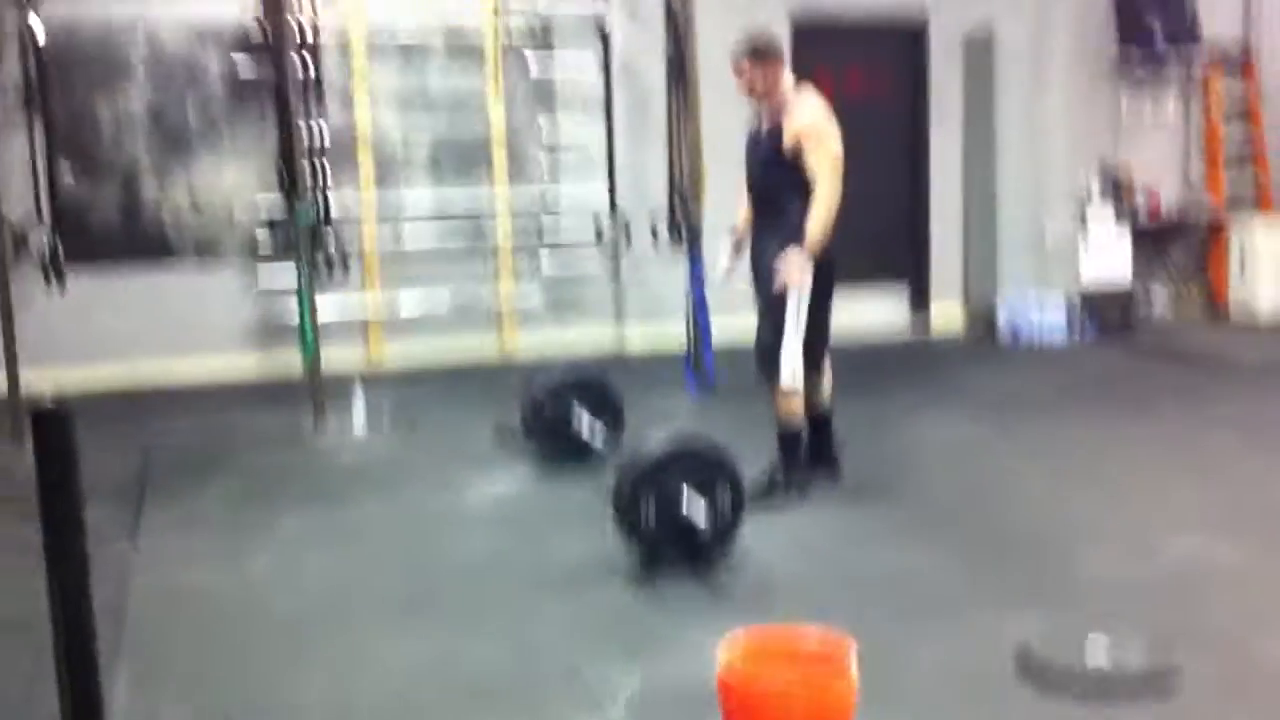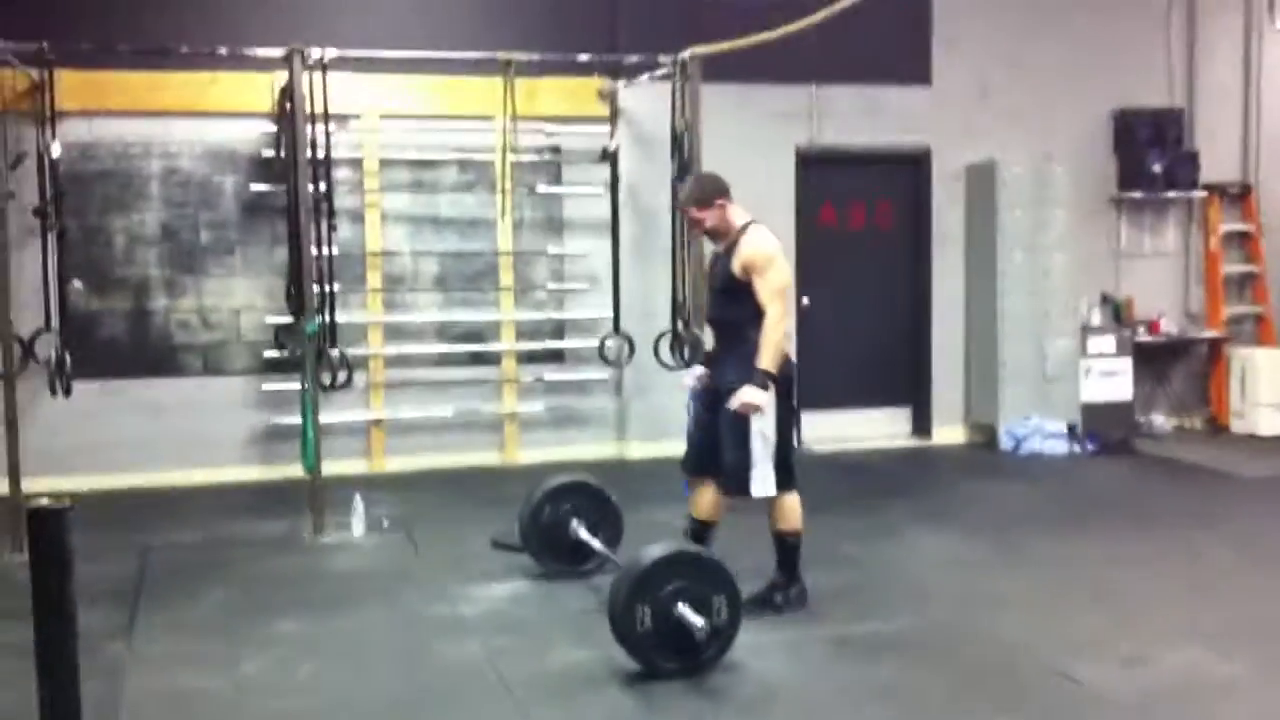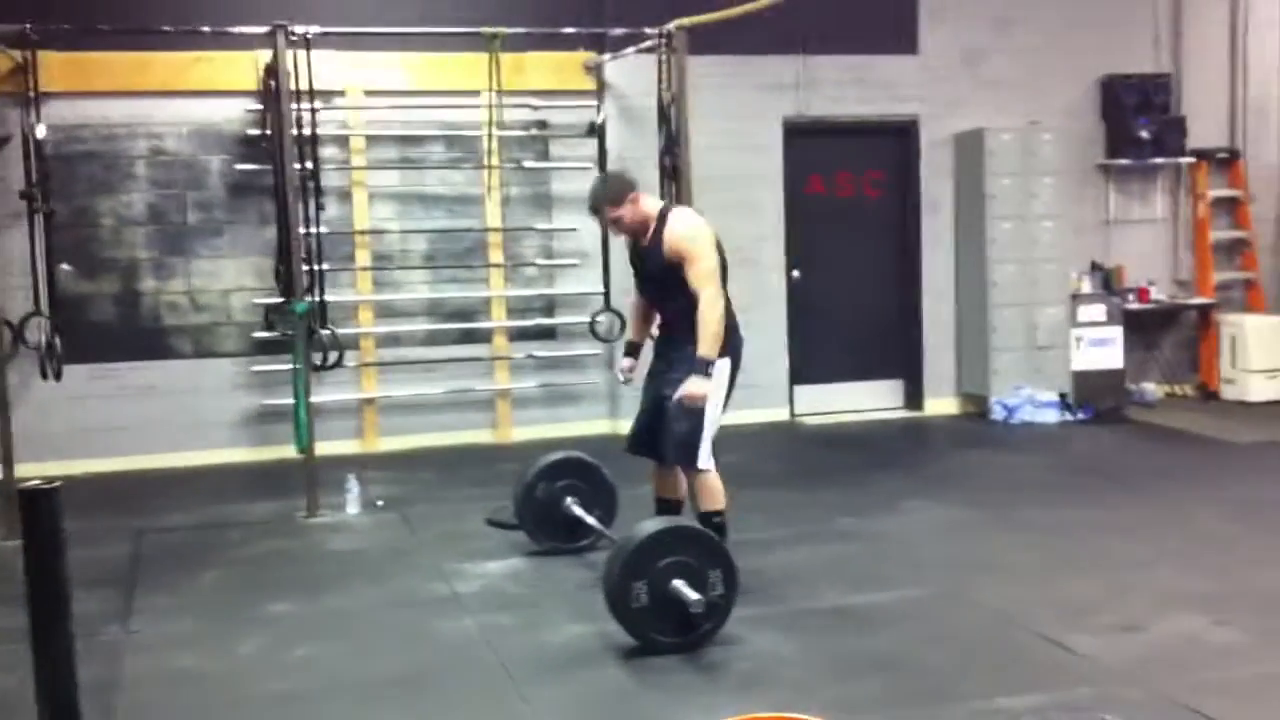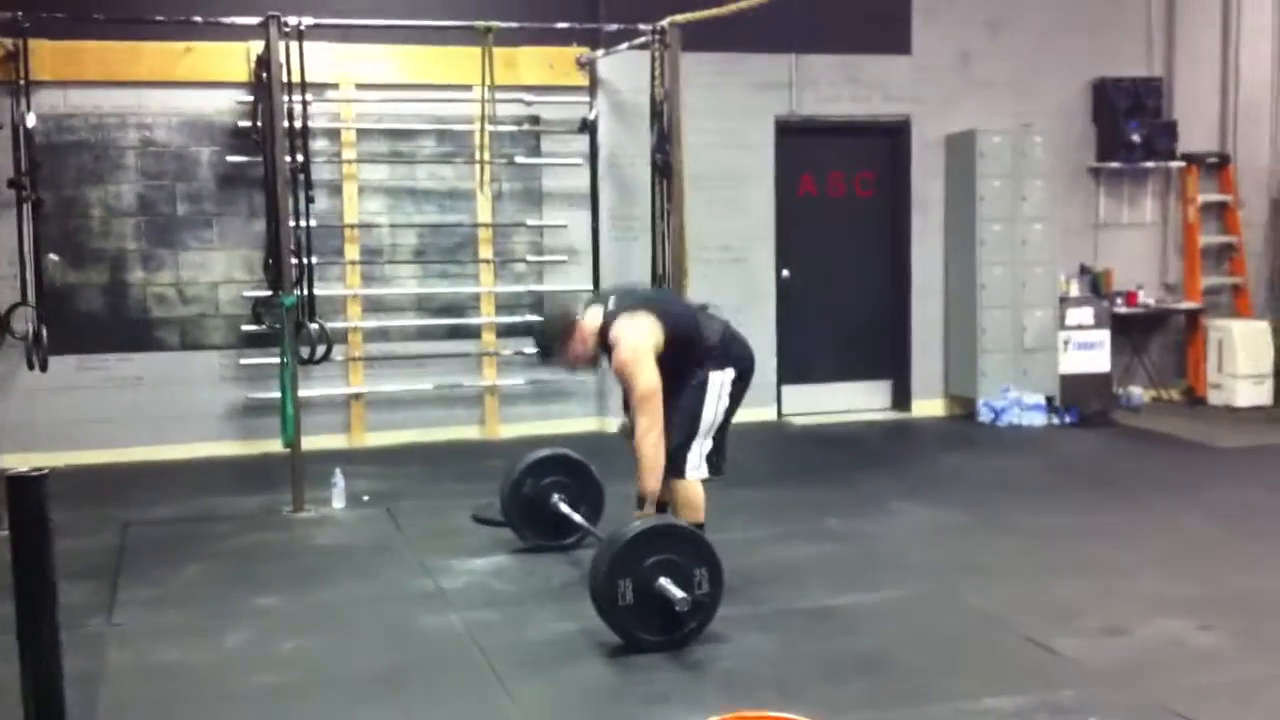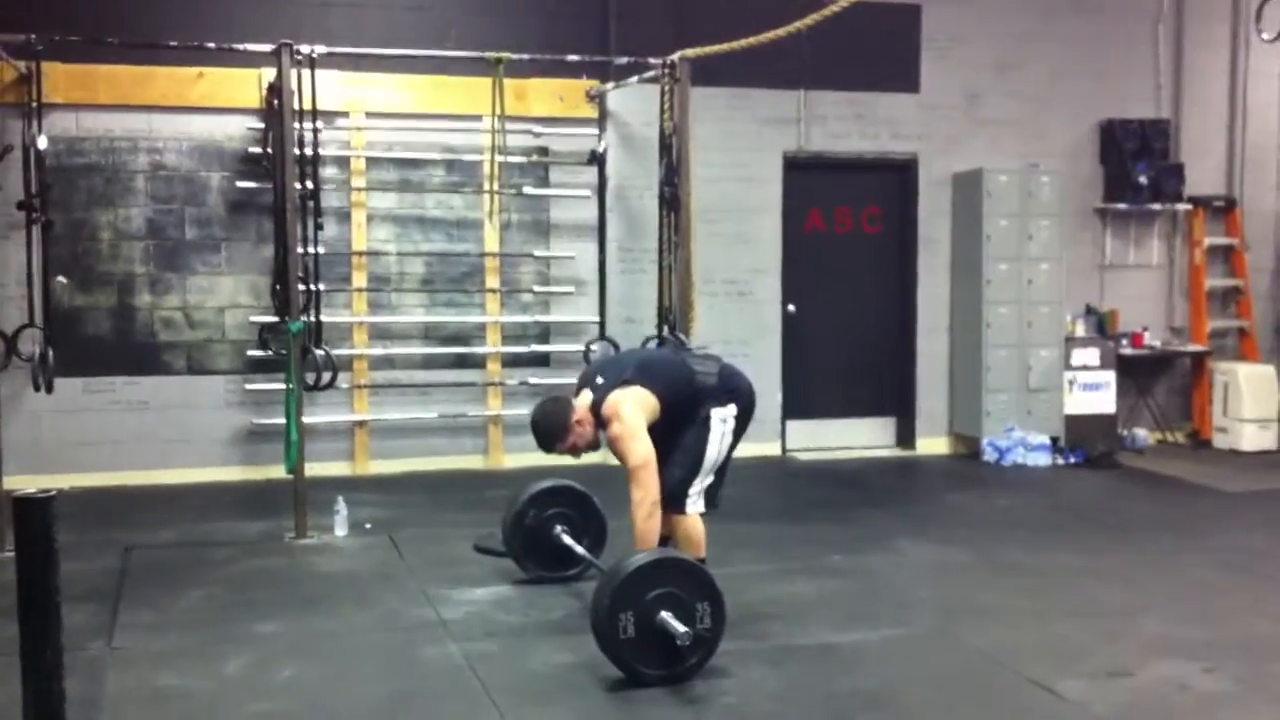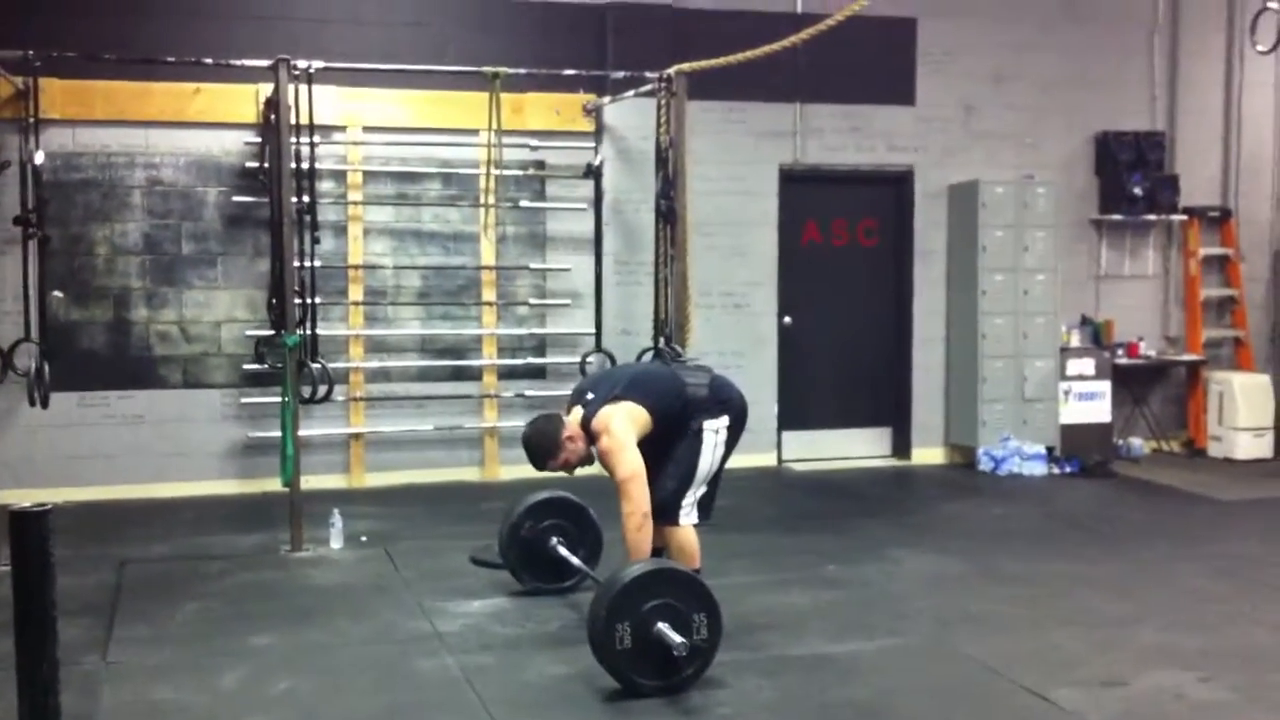
dt=0.4s
person 1, frame 1
left shoulder: (808, 116)
right shoulder: (763, 120)
left elbow: (828, 187)
left wrist: (804, 251)
right wrist: (738, 239)
left hip: (796, 257)
right hip: (772, 253)
left knee: (787, 366)
right knee: (806, 358)
left ankle: (791, 467)
right ankle: (820, 453)
person 1, frame 2
left shoulder: (758, 246)
right shoulder: (722, 248)
left elbow: (777, 314)
left wrist: (761, 379)
right wrist: (707, 360)
left hip: (753, 380)
right hip: (724, 373)
left knee: (769, 480)
right knee: (704, 468)
left ankle: (790, 582)
person 1, frame 3
left shoulder: (683, 229)
right shoulder: (638, 236)
left elbow: (711, 300)
left wrist: (702, 369)
right wrist: (632, 349)
left hip: (707, 351)
right hip: (672, 346)
left knee: (691, 452)
right knee: (658, 448)
person 1, frame 4
left shoulder: (628, 344)
right shoulder: (591, 315)
left elbow: (649, 430)
left wrist: (646, 507)
right wrist: (630, 411)
left hip: (720, 362)
right hip: (686, 358)
left knee: (679, 457)
right knee: (658, 447)
person 1, frame 5
left shoulder: (621, 418)
right shoulder: (586, 389)
left elbow: (646, 500)
left hip: (724, 397)
right hip: (690, 396)
left knee: (678, 494)
right knee: (657, 484)
person 1, frame 6
left shoulder: (611, 433)
right shoulder: (577, 406)
left elbow: (637, 513)
left hip: (716, 409)
right hip: (683, 407)
left knee: (671, 506)
right knee: (646, 494)
